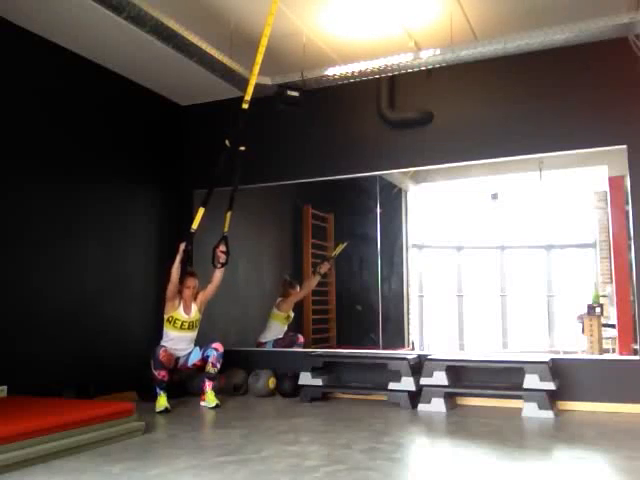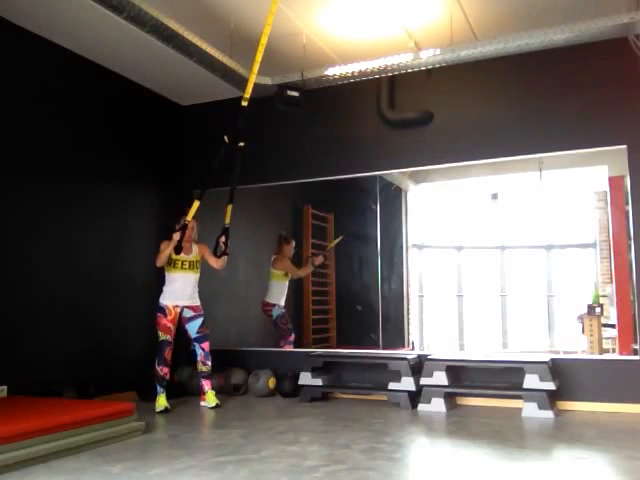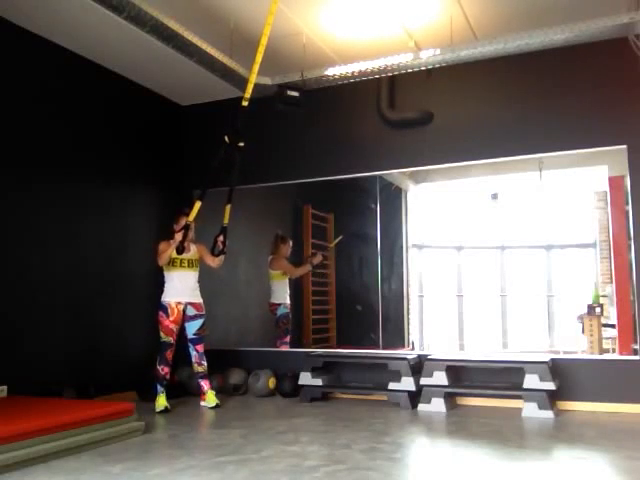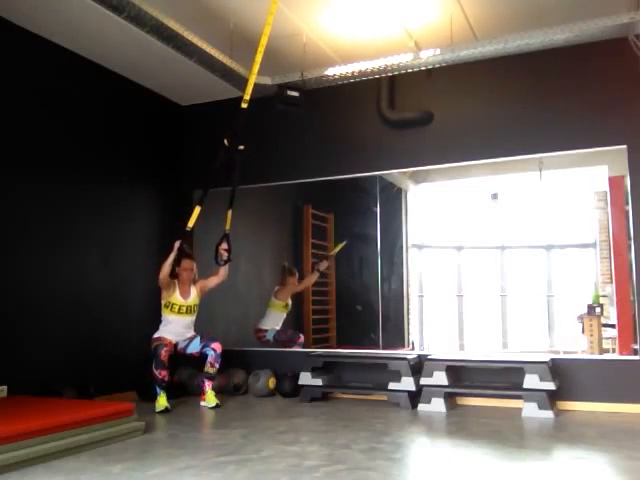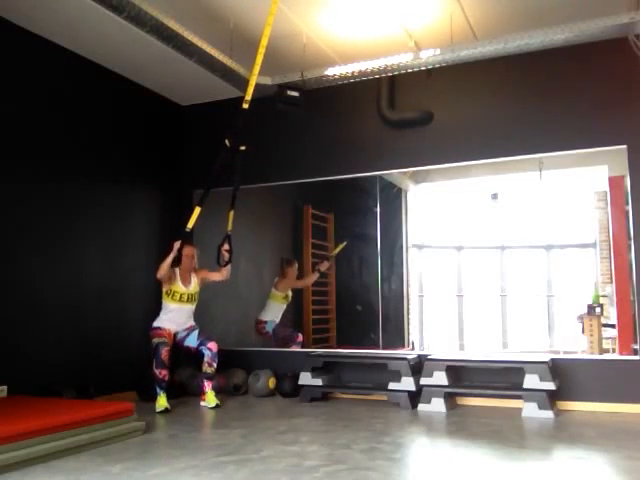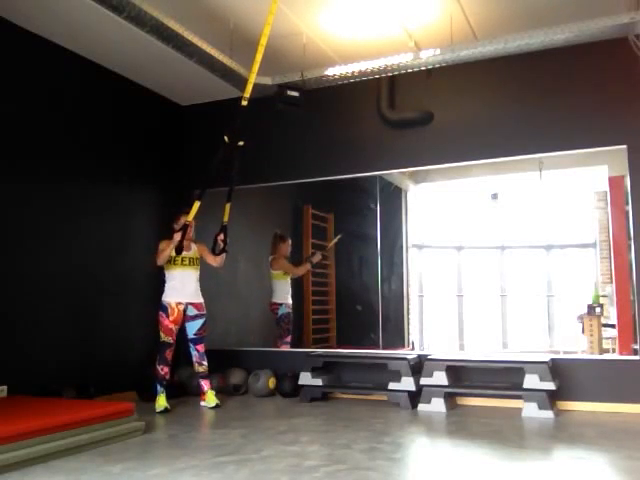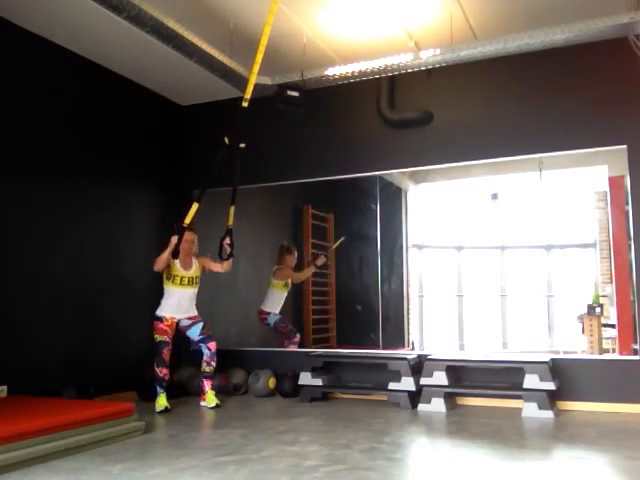
dt=0.7s
person 1, frame 1
left shoulder: (199, 302)
right shoulder: (173, 302)
left elbow: (215, 283)
right elbow: (173, 281)
left wrist: (221, 260)
right wrist: (180, 255)
left hip: (188, 355)
right hip: (168, 355)
left knee: (217, 348)
right knee: (160, 353)
left ankle: (207, 394)
right ankle: (161, 396)
person 1, frame 2
left shoulder: (200, 248)
right shoulder: (167, 245)
left elbow: (219, 265)
right elbow: (159, 262)
right wrist: (173, 243)
left hip: (192, 305)
right hip: (169, 304)
left knee: (203, 345)
right knee: (165, 347)
left ankle: (207, 393)
right ankle: (161, 395)
person 1, frame 3
left shoulder: (198, 248)
right shoulder: (166, 245)
left elbow: (216, 263)
right elbow: (161, 262)
left wrist: (222, 248)
right wrist: (175, 242)
left hip: (194, 303)
right hip: (171, 303)
left knee: (197, 347)
right knee: (167, 347)
left ankle: (206, 393)
right ankle: (161, 395)
person 1, frame 4
left shoulder: (199, 288)
right shoulder: (169, 288)
left elbow: (221, 277)
right elbow: (162, 276)
left wrist: (224, 257)
right wrist: (174, 253)
left hip: (187, 338)
right hip: (165, 337)
left knee: (215, 347)
right knee: (161, 352)
left ankle: (206, 393)
right ankle: (161, 396)
person 1, frame 5
left shoulder: (199, 276)
right shoulder: (171, 276)
left elbow: (223, 276)
right elbow: (160, 275)
left wrist: (226, 257)
right wrist: (173, 253)
left hip: (187, 329)
right hip: (163, 328)
left knee: (211, 347)
right knee: (162, 351)
left ankle: (207, 394)
right ankle: (161, 396)
person 1, frame 6
left shoulder: (199, 248)
right shoulder: (166, 244)
left elbow: (217, 263)
right elbow: (159, 261)
left wrist: (222, 246)
right wrist: (174, 243)
left hip: (195, 303)
right hip: (172, 303)
left knee: (198, 346)
right knee: (167, 346)
left ankle: (206, 393)
right ankle: (161, 395)
person 1, frame 7
left shoulder: (200, 262)
right shoulder: (169, 259)
left elbow: (224, 268)
right elbow: (156, 267)
left wrist: (229, 251)
right wrist: (170, 248)
left hip: (189, 316)
right hip: (166, 316)
left knee: (209, 346)
right knee: (163, 349)
left ankle: (207, 393)
right ankle: (161, 396)
